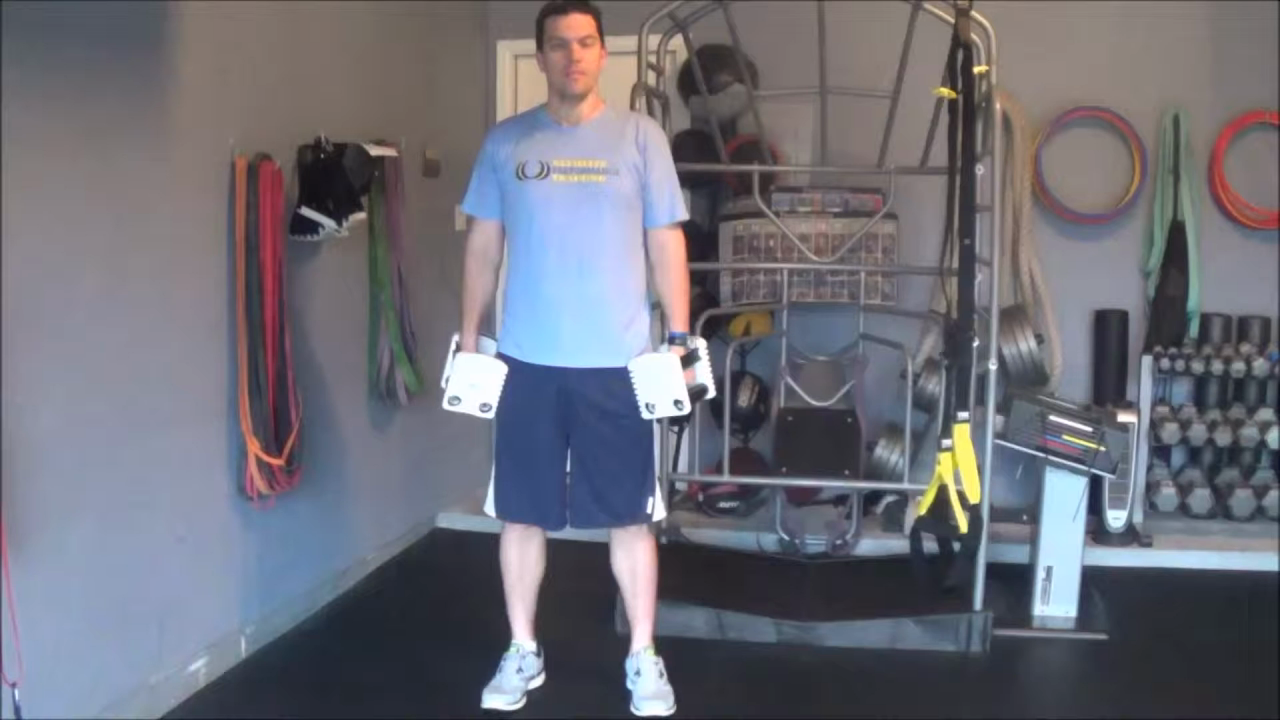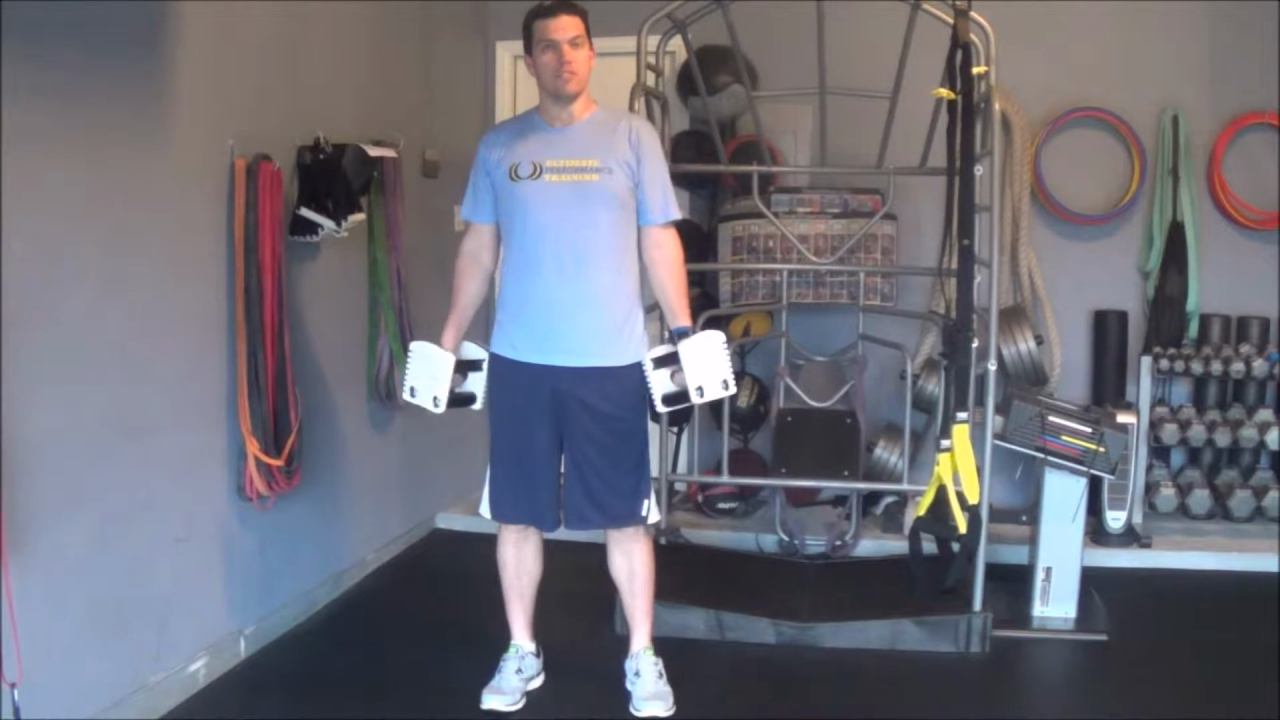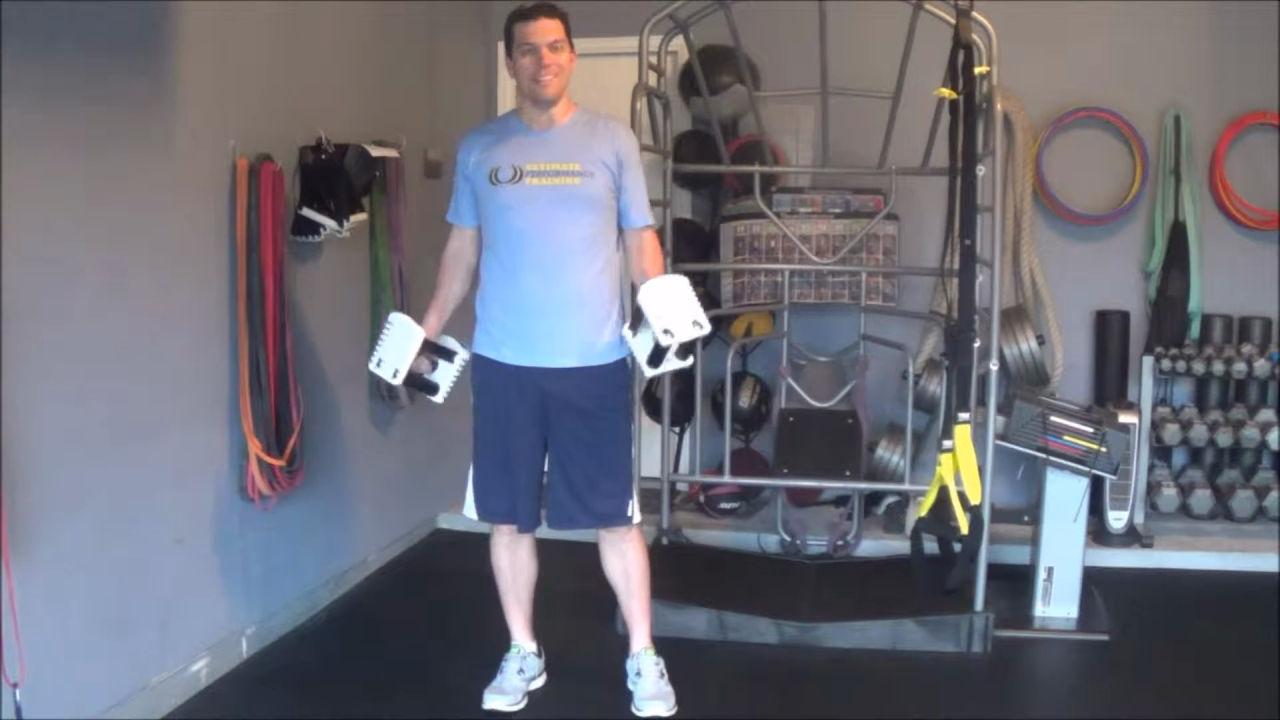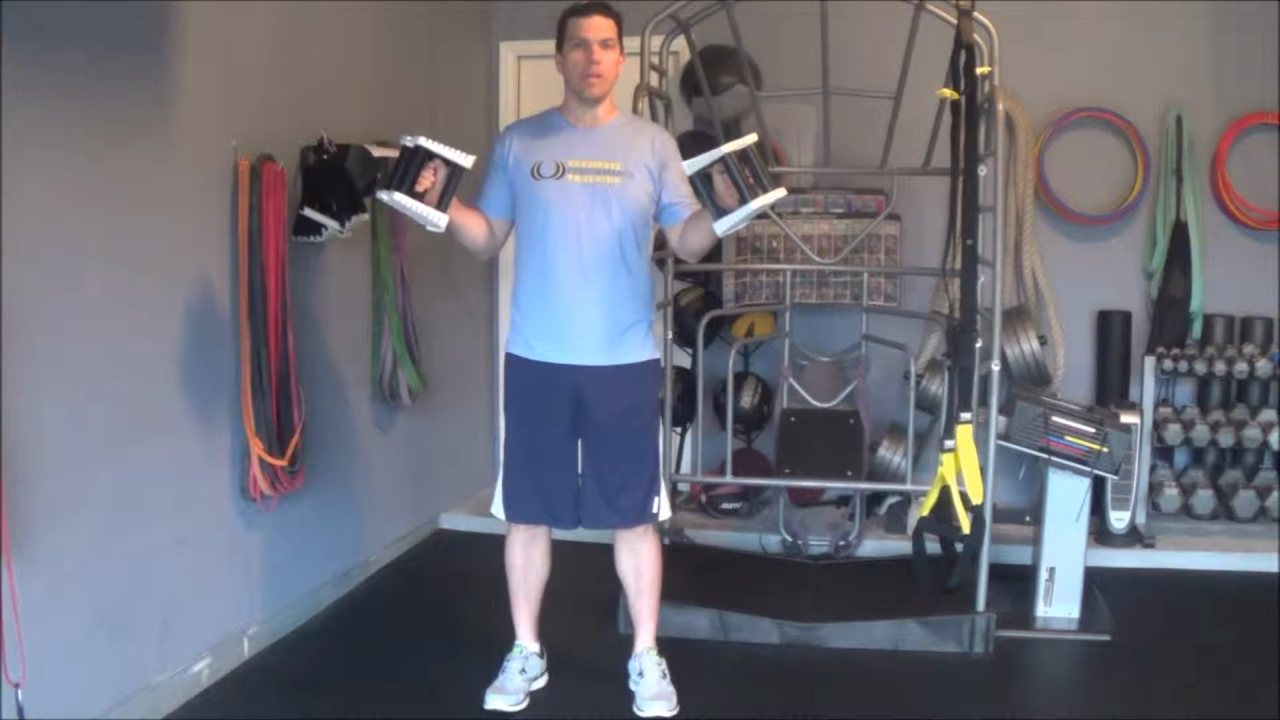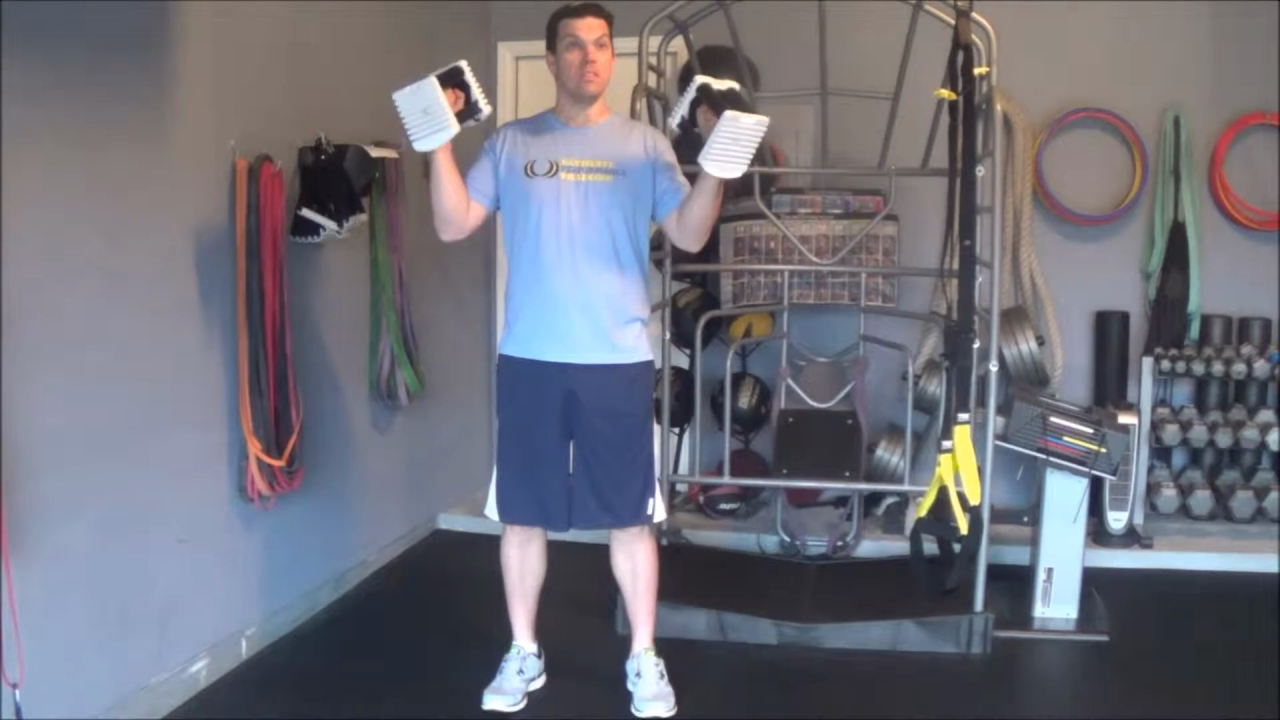
dt=1s
person 1, frame 1
left shoulder: (639, 136)
right shoulder: (505, 142)
left elbow: (665, 242)
right elbow: (484, 243)
left wrist: (678, 339)
right wrist: (468, 337)
left hip: (617, 362)
right hip: (526, 361)
left knee: (629, 516)
right knee: (521, 513)
left ankle: (643, 656)
right ankle: (522, 651)
person 1, frame 2
left shoulder: (632, 136)
right shoulder: (499, 145)
left elbow: (660, 240)
right elbow: (479, 247)
left wrist: (684, 332)
right wrist: (449, 338)
left hip: (611, 362)
right hip: (520, 361)
left knee: (624, 516)
right knee: (517, 514)
left ankle: (642, 658)
right ankle: (522, 652)
person 1, frame 3
left shoulder: (612, 139)
right shoulder: (479, 148)
left elbow: (640, 237)
right elbow: (462, 247)
right wrist: (428, 328)
left hip: (593, 362)
right hip: (503, 362)
left knee: (613, 515)
right knee: (507, 517)
left ankle: (643, 657)
right ankle: (522, 654)
person 1, frame 4
left shoulder: (652, 144)
right shoulder: (518, 142)
left elbow: (687, 243)
right elbow: (488, 239)
right wrist: (441, 204)
left hip: (625, 361)
right hip: (536, 359)
left knee: (634, 515)
right knee: (527, 513)
left ankle: (646, 658)
right ankle: (526, 652)
person 1, frame 5
left shoulder: (645, 144)
right shoulder: (510, 143)
left elbow: (689, 235)
right elbow: (452, 225)
right wrist: (438, 141)
left hip: (618, 361)
right hip: (529, 359)
left knee: (630, 516)
right knee: (522, 514)
left ankle: (644, 658)
right ankle: (523, 654)
